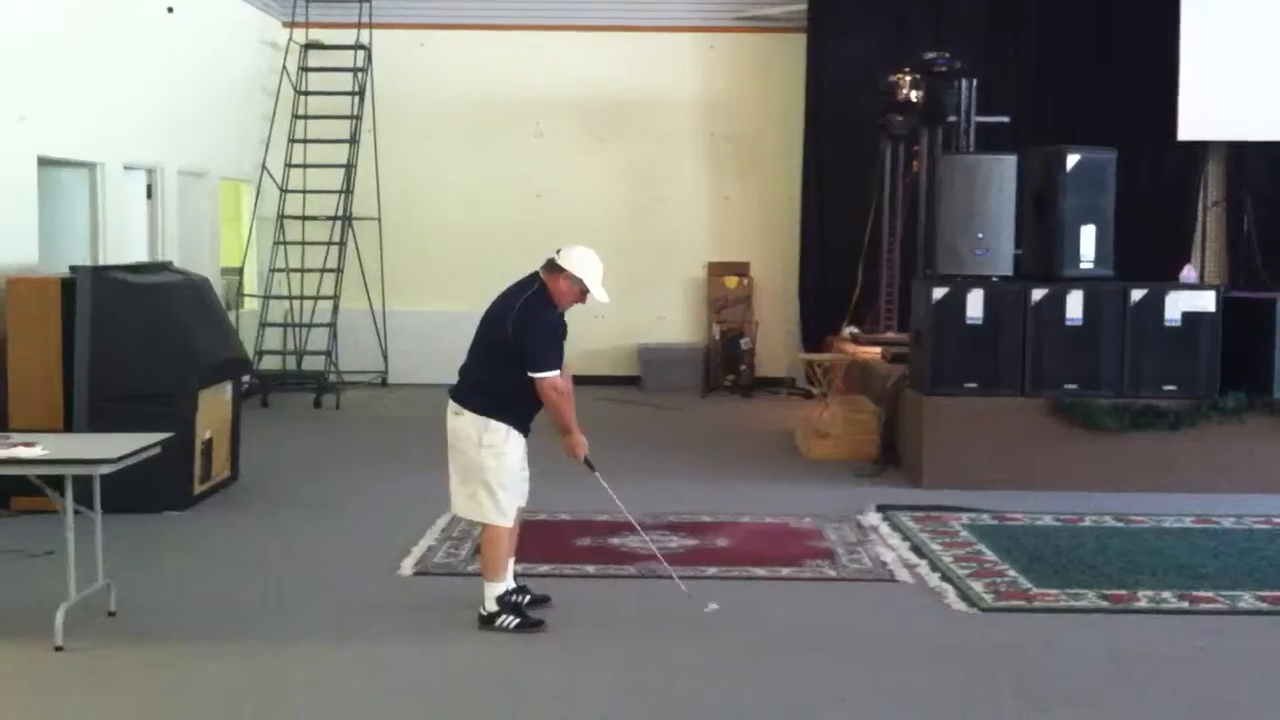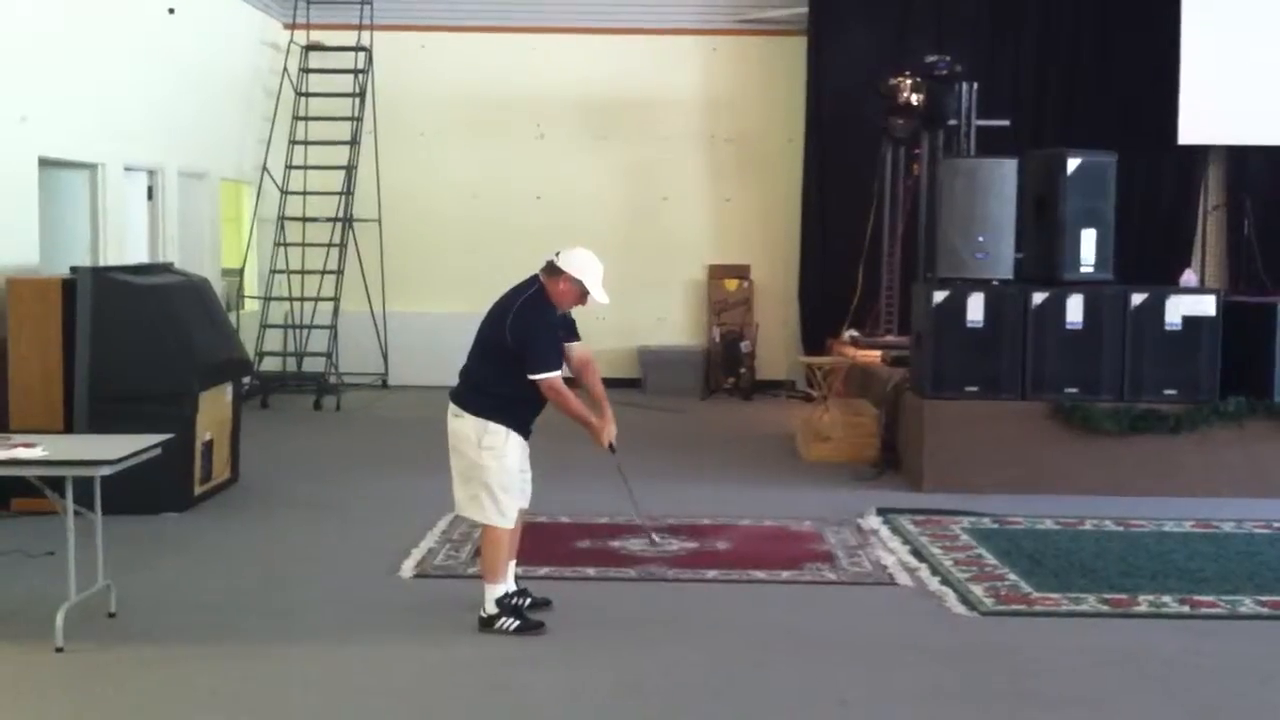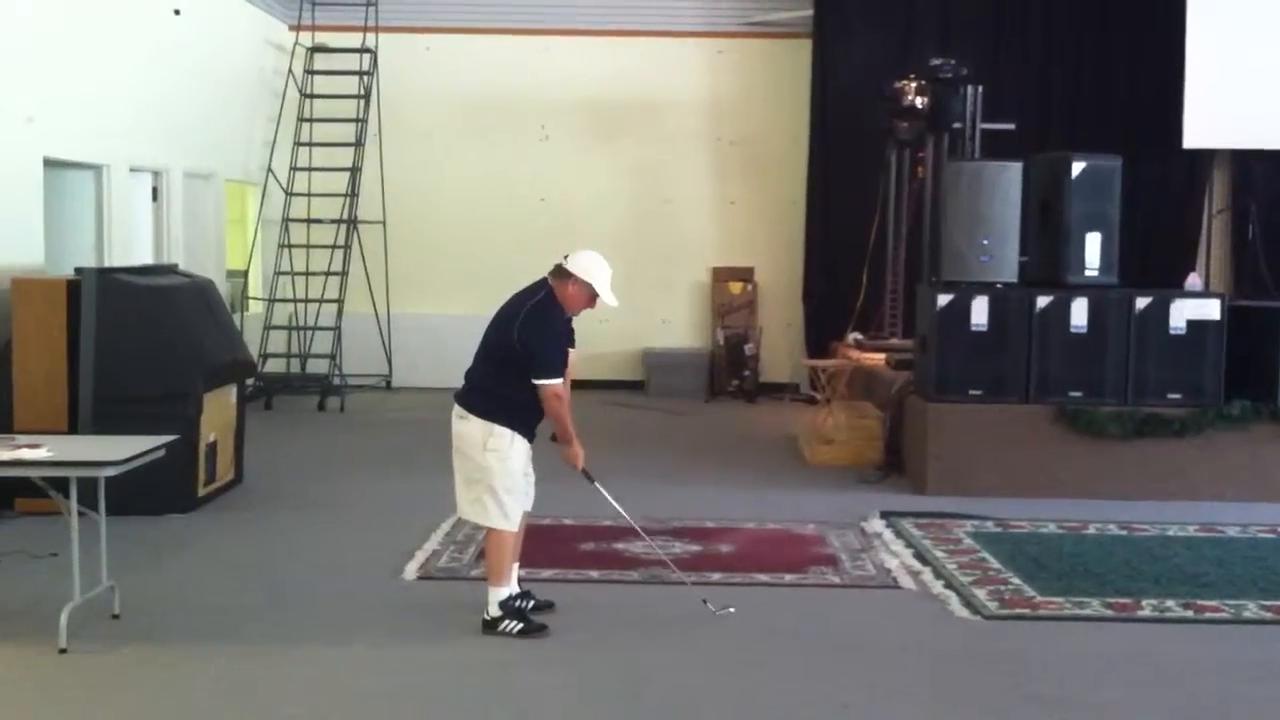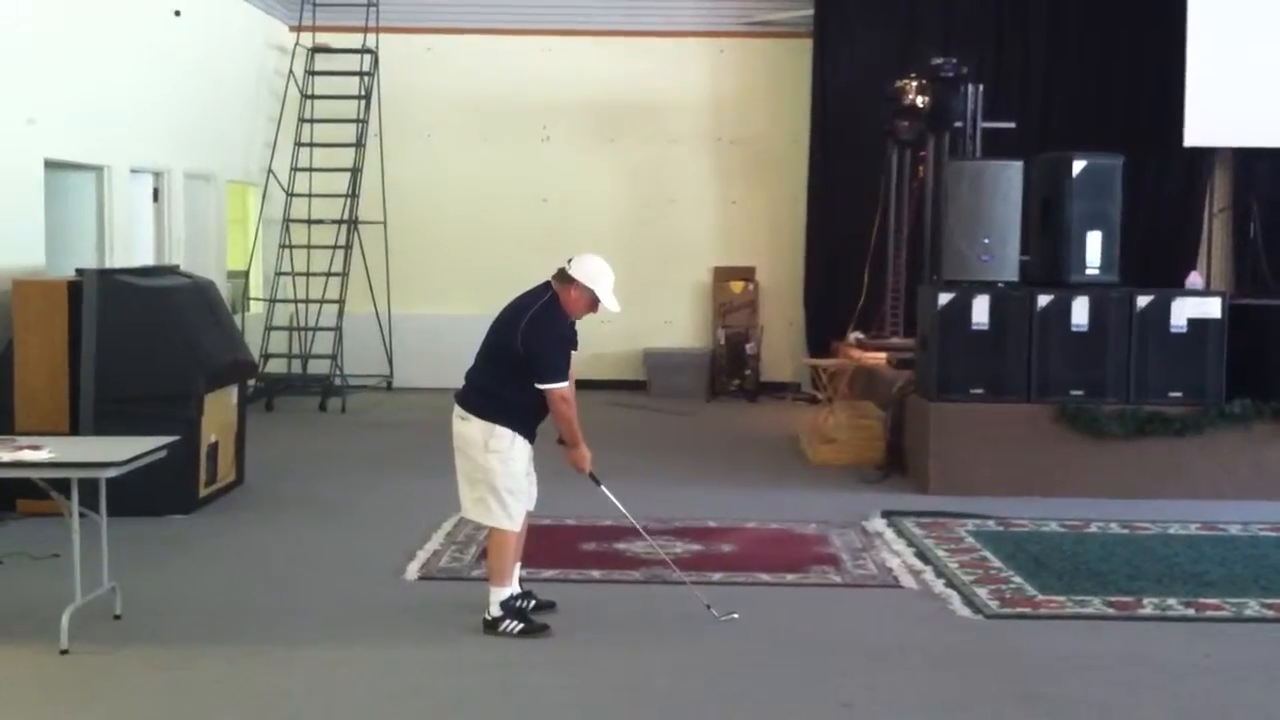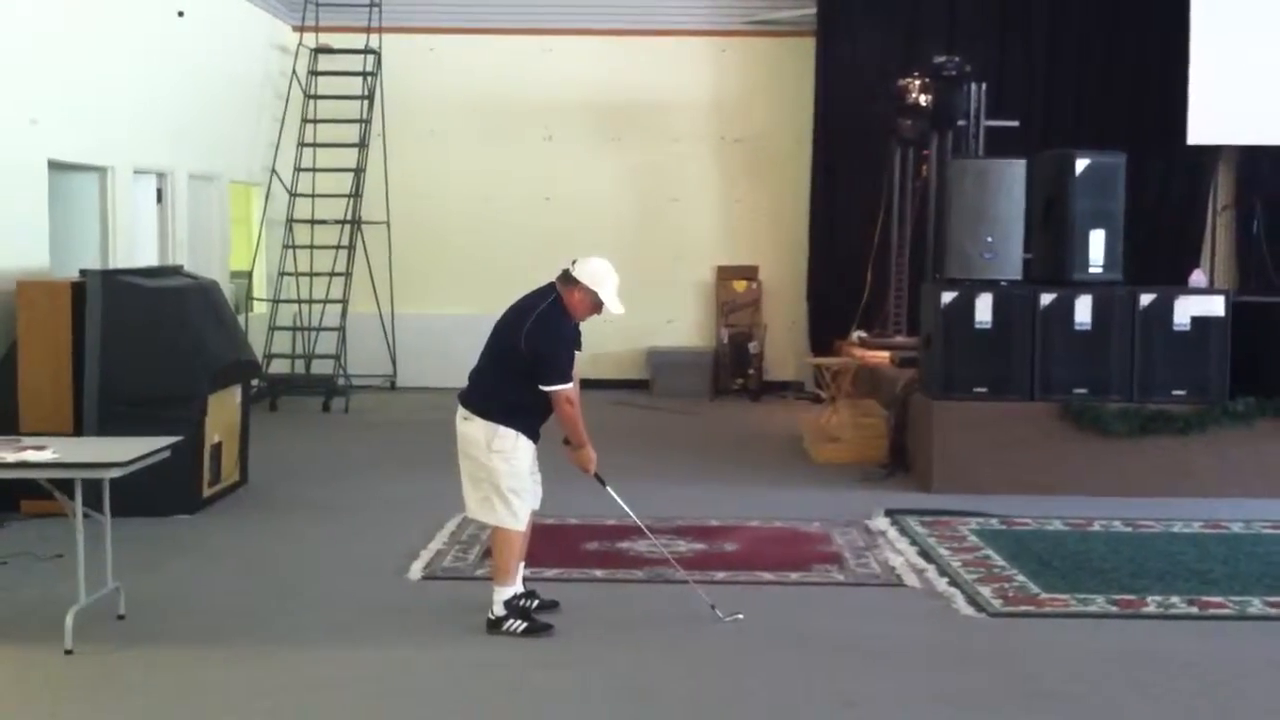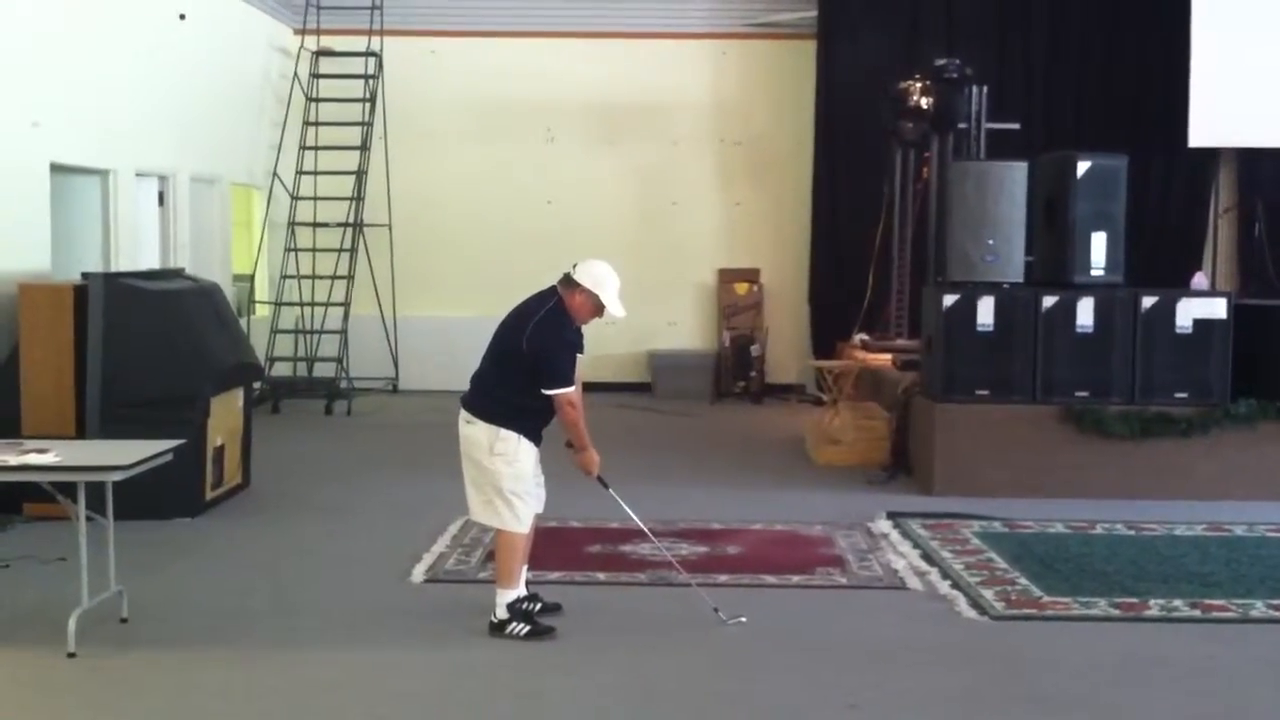
dt=0.5s
person 1, frame 1
left shoulder: (541, 300)
right shoulder: (534, 313)
left elbow: (559, 369)
right elbow: (550, 387)
left wrist: (571, 426)
right wrist: (570, 433)
left hip: (501, 417)
right hip: (485, 420)
left knee: (512, 505)
right knee: (498, 512)
left ankle: (507, 586)
right ankle: (494, 606)
person 1, frame 2
left shoulder: (549, 305)
right shoulder: (531, 315)
left elbow: (580, 359)
right elbow: (552, 387)
left wrist: (606, 412)
right wrist: (593, 424)
left hip: (505, 420)
right hip: (486, 423)
left knee: (514, 506)
right knee: (500, 513)
left ankle: (507, 588)
right ankle: (494, 607)
person 1, frame 3
left shoulder: (549, 306)
right shoulder: (542, 319)
left elbow: (561, 376)
right elbow: (551, 394)
left wrist: (566, 437)
right wrist: (570, 443)
left hip: (505, 422)
right hip: (490, 425)
left knee: (518, 508)
right knee: (503, 516)
left ankle: (510, 590)
right ankle: (498, 610)
person 1, frame 4
left shoulder: (550, 307)
right shoulder: (545, 324)
left elbow: (563, 381)
right elbow: (558, 398)
left wrist: (571, 438)
right wrist: (577, 445)
left hip: (505, 421)
right hip: (491, 425)
left knee: (519, 508)
right knee: (506, 515)
left ankle: (511, 591)
right ankle: (499, 610)
person 1, frame 5
left shoulder: (554, 307)
right shoulder: (549, 325)
left elbow: (567, 380)
right elbow: (563, 398)
left wrist: (575, 438)
right wrist: (582, 445)
left hip: (507, 421)
right hip: (495, 425)
left knee: (524, 506)
right knee: (510, 515)
left ankle: (514, 590)
right ankle: (502, 609)
person 1, frame 6
left shoulder: (557, 313)
right shoulder: (550, 328)
left elbow: (570, 384)
right elbow: (565, 401)
left wrist: (579, 441)
right wrist: (585, 448)
left hip: (512, 425)
right hip: (497, 428)
left knee: (528, 510)
right knee: (514, 517)
left ankle: (518, 593)
right ankle: (506, 613)
